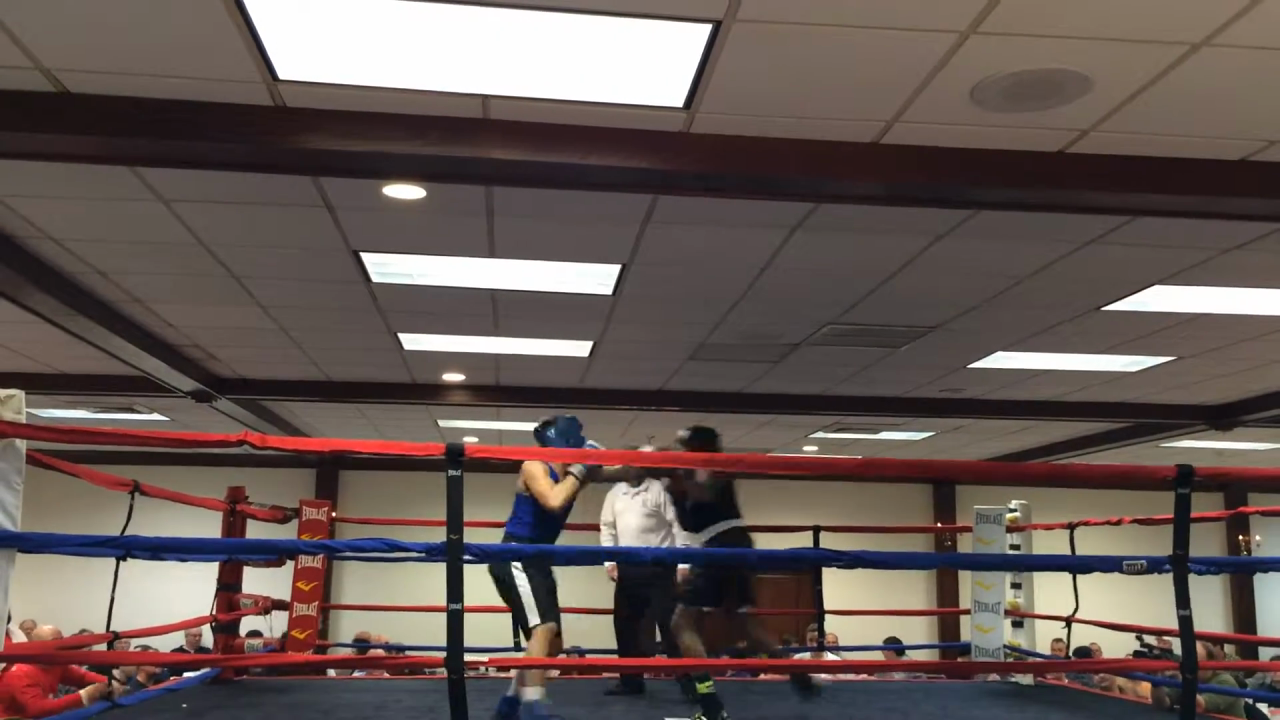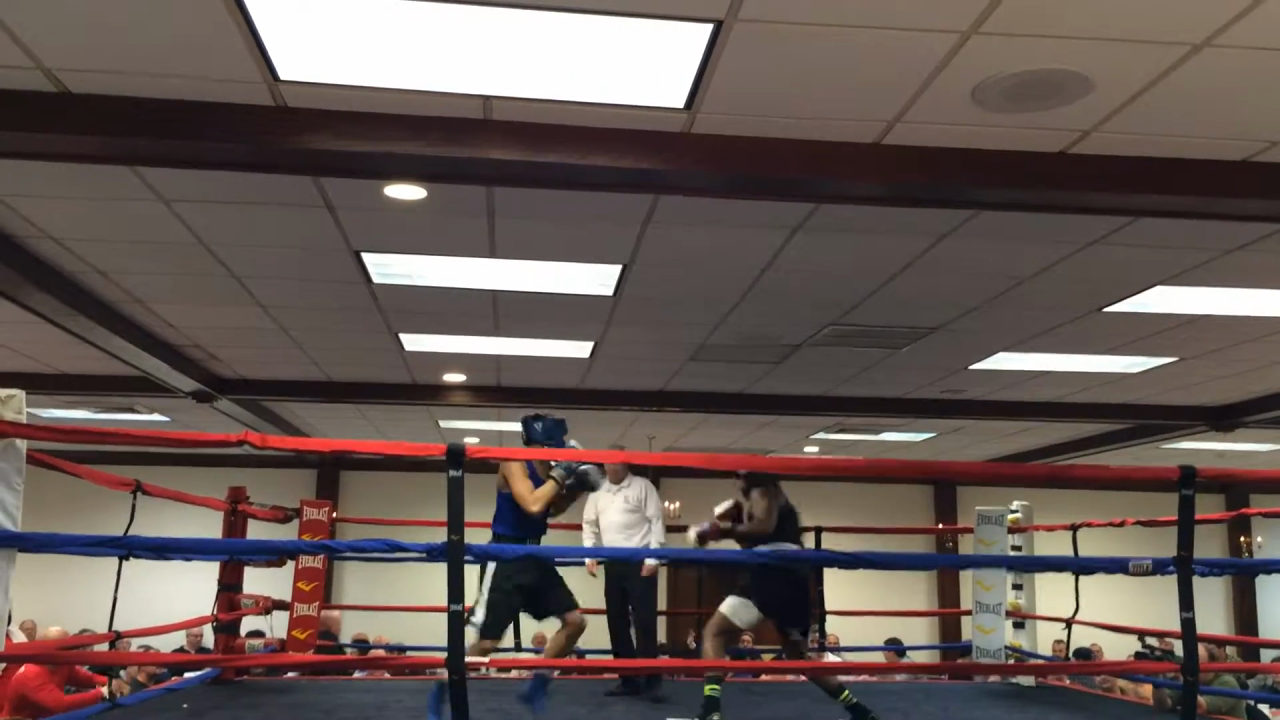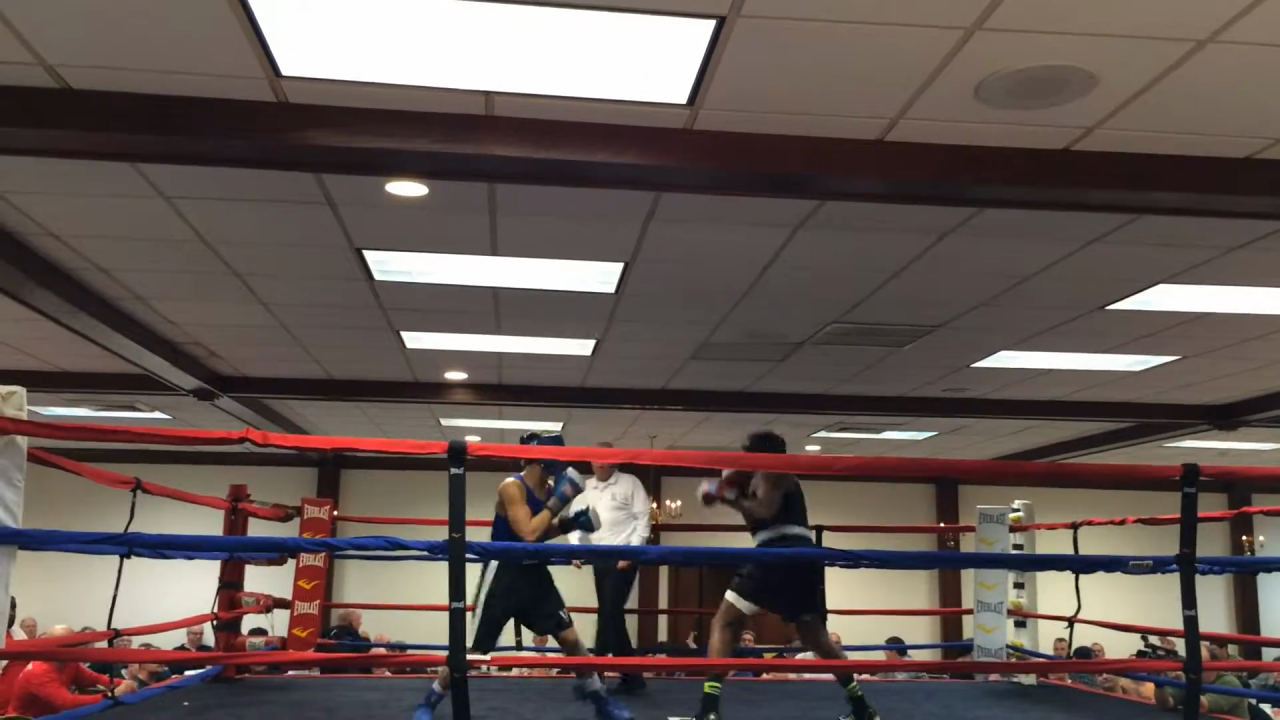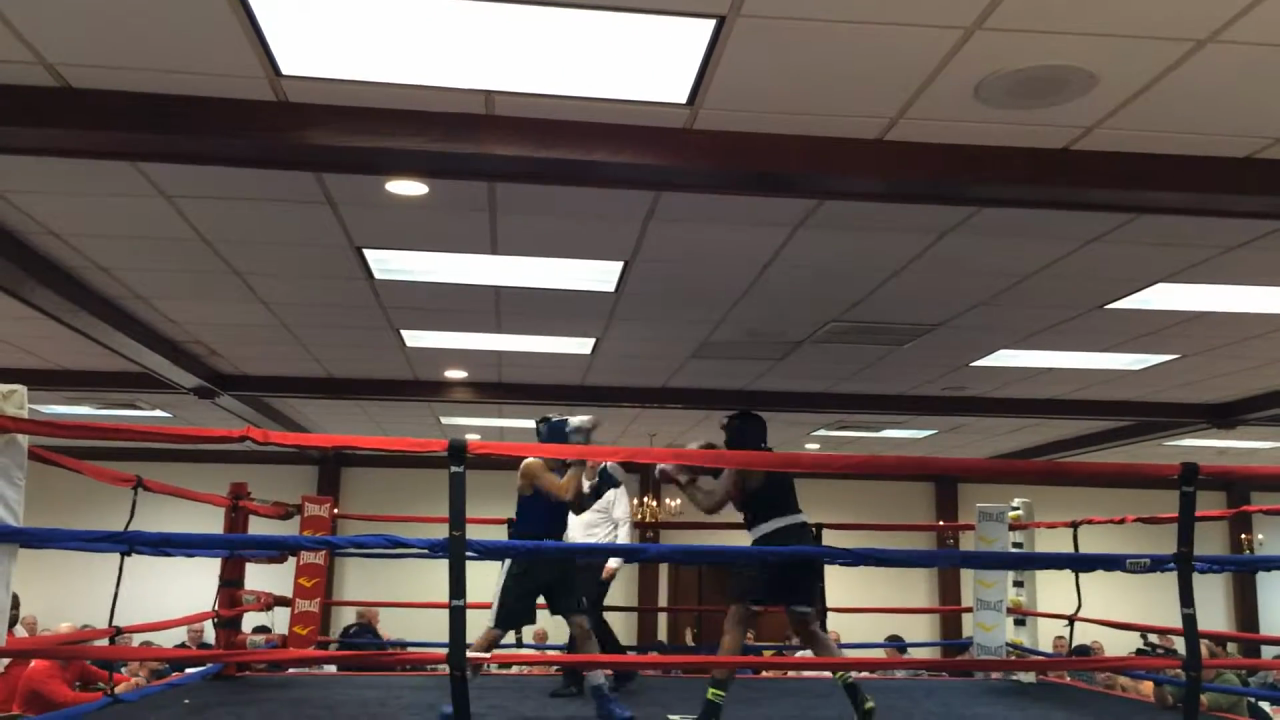
dt=0.2s
person 1, frame 1
left shoulder: (566, 469)
right shoulder: (535, 467)
right elbow: (554, 502)
right wrist: (579, 470)
left hip: (537, 558)
right hip: (516, 558)
left knee: (551, 639)
right knee: (544, 630)
person 1, frame 2
left shoulder: (547, 469)
right shoulder: (513, 465)
left elbow: (553, 508)
right elbow: (533, 506)
left wrist: (578, 484)
right wrist: (559, 473)
left hip: (534, 556)
right hip: (505, 558)
left knee: (575, 622)
right knee: (488, 640)
left ankle: (536, 688)
person 1, frame 3
left shoulder: (547, 488)
right shoulder: (511, 487)
right elbow: (529, 534)
left wrist: (571, 522)
right wrist: (559, 499)
left hip: (533, 571)
right hip: (503, 572)
left knee: (570, 640)
right knee: (475, 648)
person 1, frame 4
left shoulder: (567, 467)
right shoulder: (532, 466)
left elbow: (578, 506)
right elbow: (565, 494)
left wrist: (599, 484)
right wrist: (581, 463)
left hip: (557, 553)
right hip: (525, 555)
left knee: (582, 626)
right knee: (497, 631)
person 2, frame 1
left shoulder: (710, 468)
right shoulder: (699, 476)
left elbow: (705, 493)
right elbow: (690, 523)
left wrist: (674, 475)
right wrist: (675, 486)
left hip: (723, 548)
right hip: (734, 548)
left knee: (683, 624)
right knee: (744, 625)
right ankle: (801, 678)
person 2, frame 2
left shoulder: (764, 492)
right shoulder: (778, 504)
left elbow: (764, 527)
left wrist: (725, 530)
right wrist: (735, 529)
left hip: (774, 574)
right hip: (795, 576)
left knee: (714, 633)
right knee: (796, 656)
person 2, frame 3
left shoulder: (769, 473)
right shoulder: (787, 480)
left elbow: (766, 511)
left wrist: (729, 497)
right wrist: (742, 494)
right hip: (805, 557)
left knee: (723, 623)
right knee: (814, 637)
person 2, frame 4
left shoulder: (745, 465)
left elbow: (710, 505)
left wrist: (681, 478)
right wrist: (709, 473)
left hip: (776, 549)
right hip: (801, 545)
left knee: (734, 627)
right knee: (809, 629)
person 3, frame 1
left shoulder: (659, 490)
right shoulder: (615, 493)
left elbow: (676, 526)
right elbow: (607, 528)
left wrist: (683, 562)
right wrist: (610, 560)
left hip: (658, 567)
right hip: (628, 568)
left knee: (666, 622)
right knee: (624, 622)
left ankle: (687, 679)
right ankle: (631, 679)
person 3, frame 2
left shoulder: (642, 486)
right shoulder: (598, 493)
left elbow: (657, 522)
right elbow: (589, 525)
left wrist: (653, 558)
right wrist: (589, 555)
left hip: (639, 562)
right hip: (612, 563)
left knee: (643, 618)
right knee: (616, 621)
left ankle: (651, 679)
right ankle: (629, 679)
person 3, frame 3
left shoulder: (629, 482)
right shoulder: (586, 488)
left elbow: (643, 517)
left wrist: (633, 550)
right wrist: (575, 547)
left hip: (623, 558)
right hip: (600, 560)
left knee: (608, 614)
right knee: (612, 615)
right ankle: (632, 676)
person 3, frame 4
left shoulder: (613, 487)
left elbow: (624, 525)
left wrist: (615, 561)
left hip: (599, 561)
right hip: (578, 560)
right knee: (591, 616)
left ankle: (572, 678)
right ankle: (623, 668)
